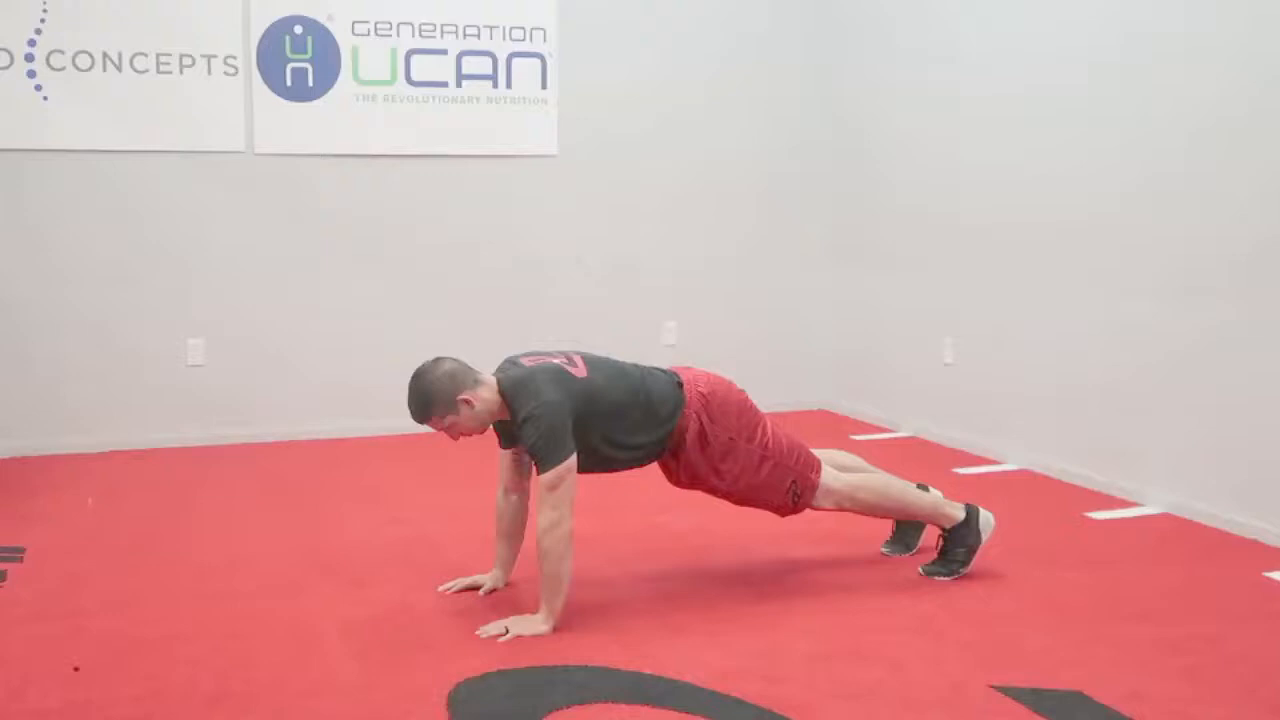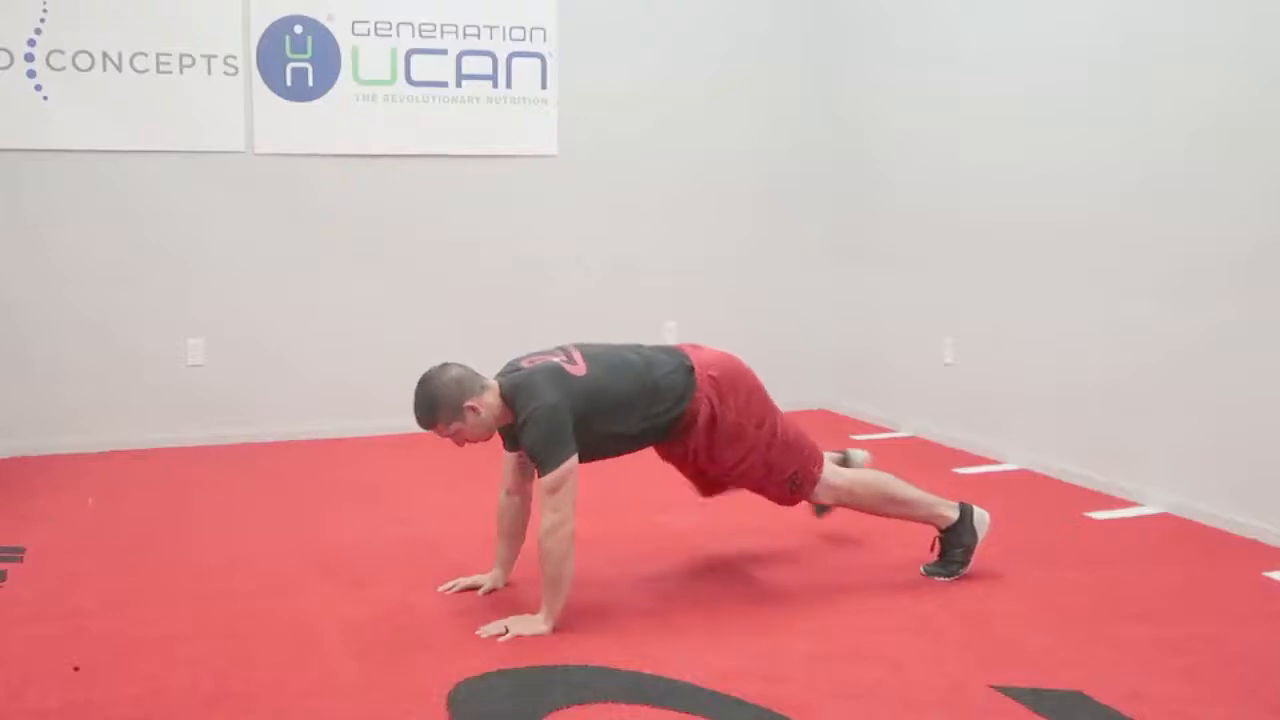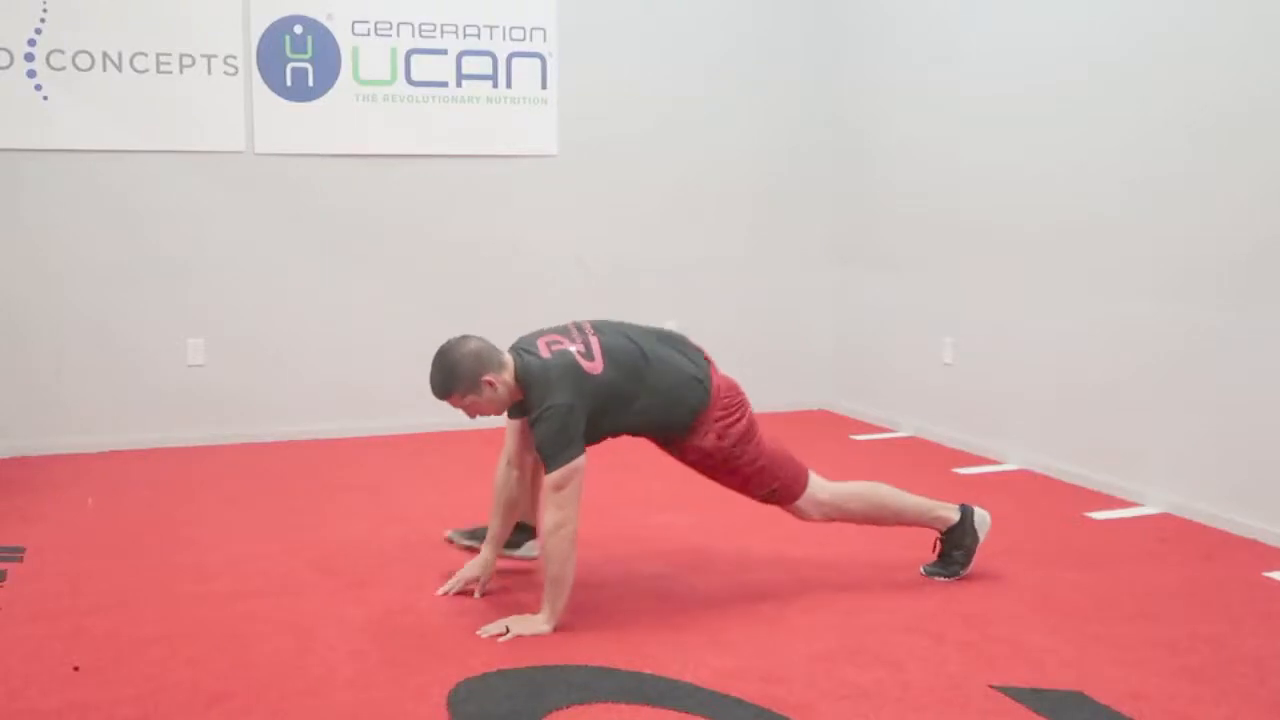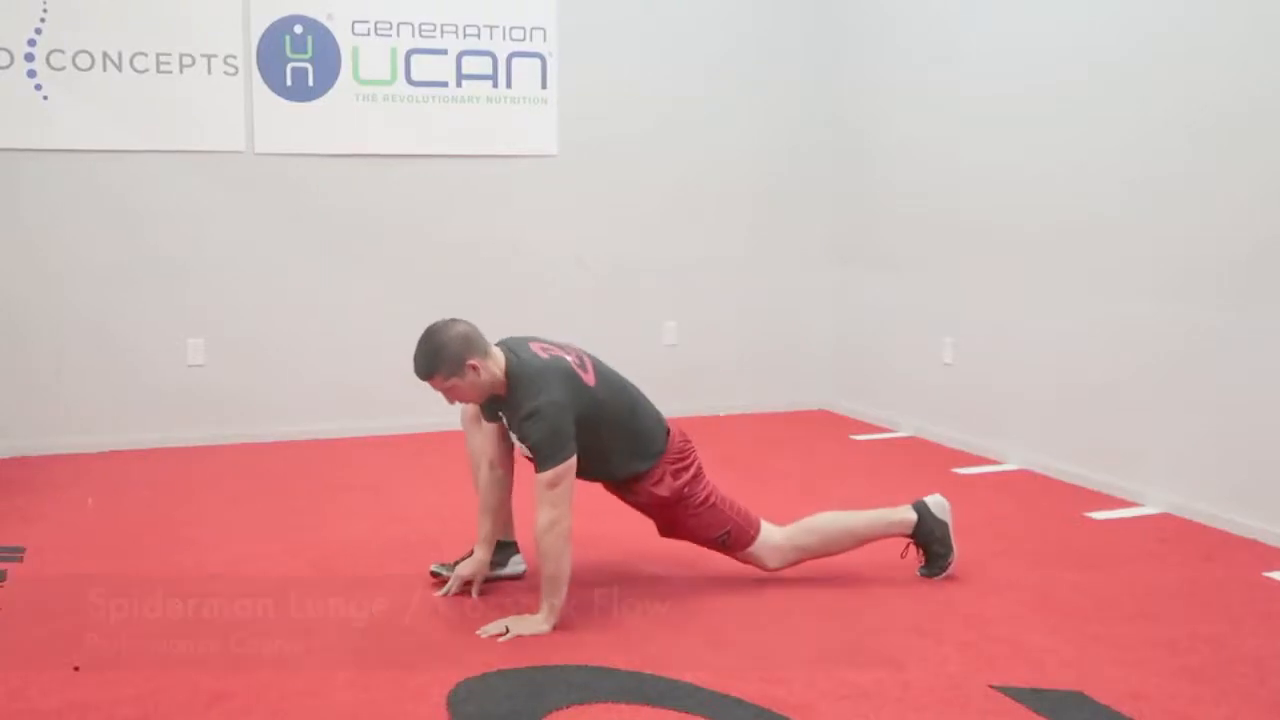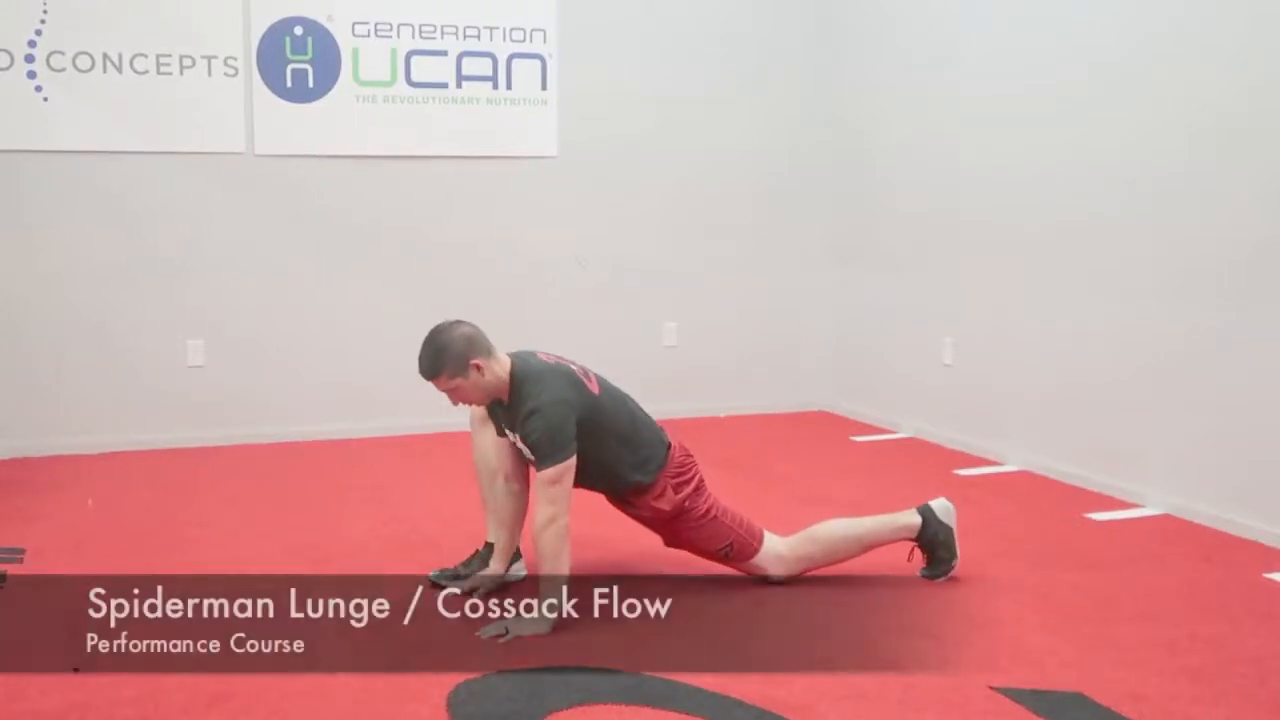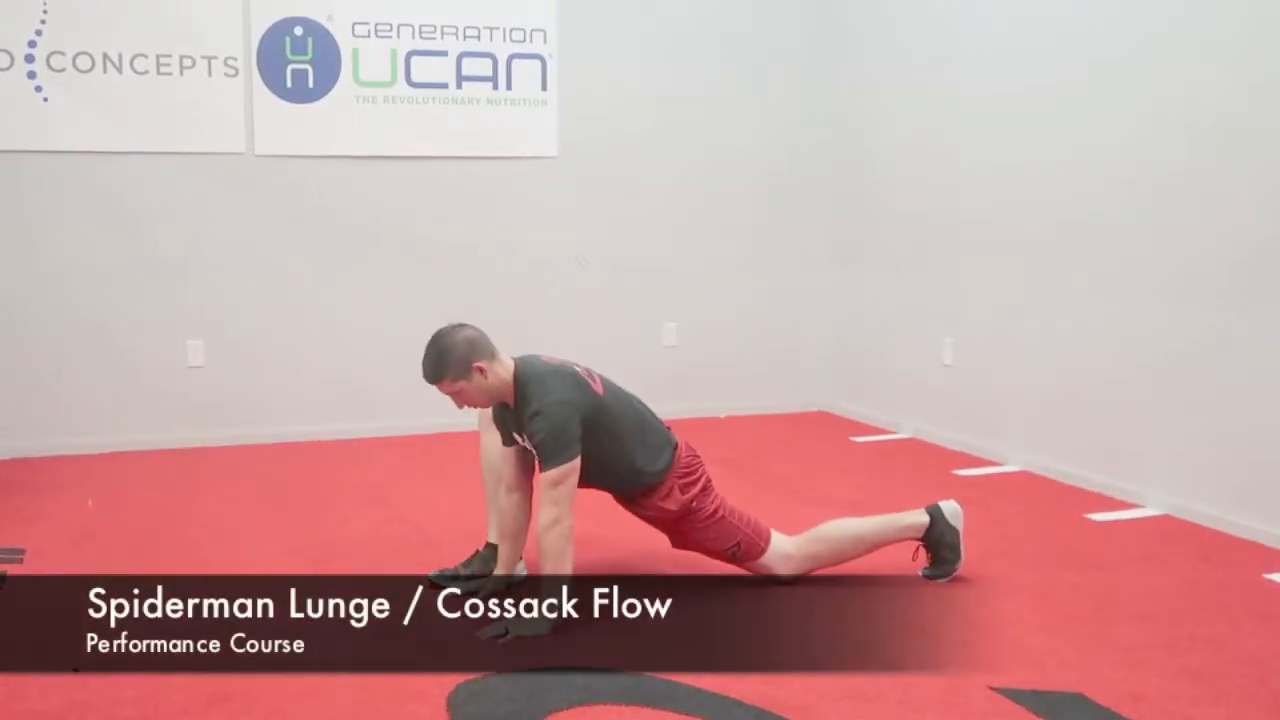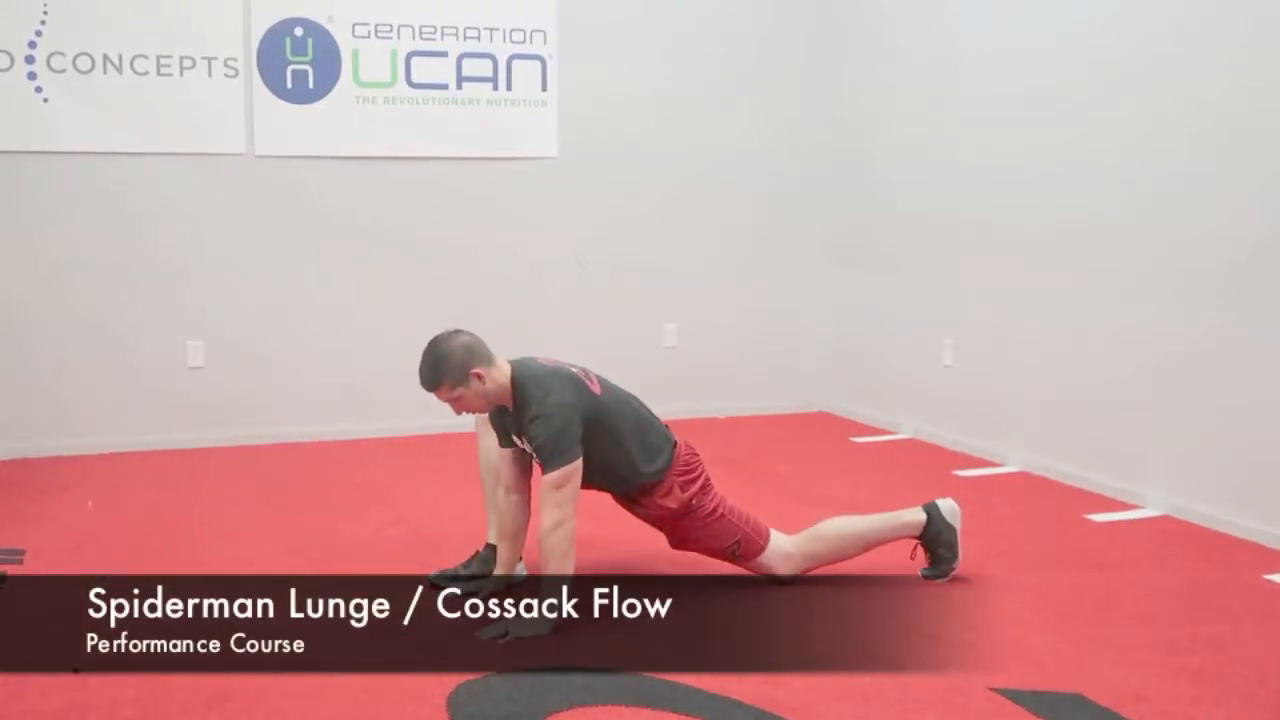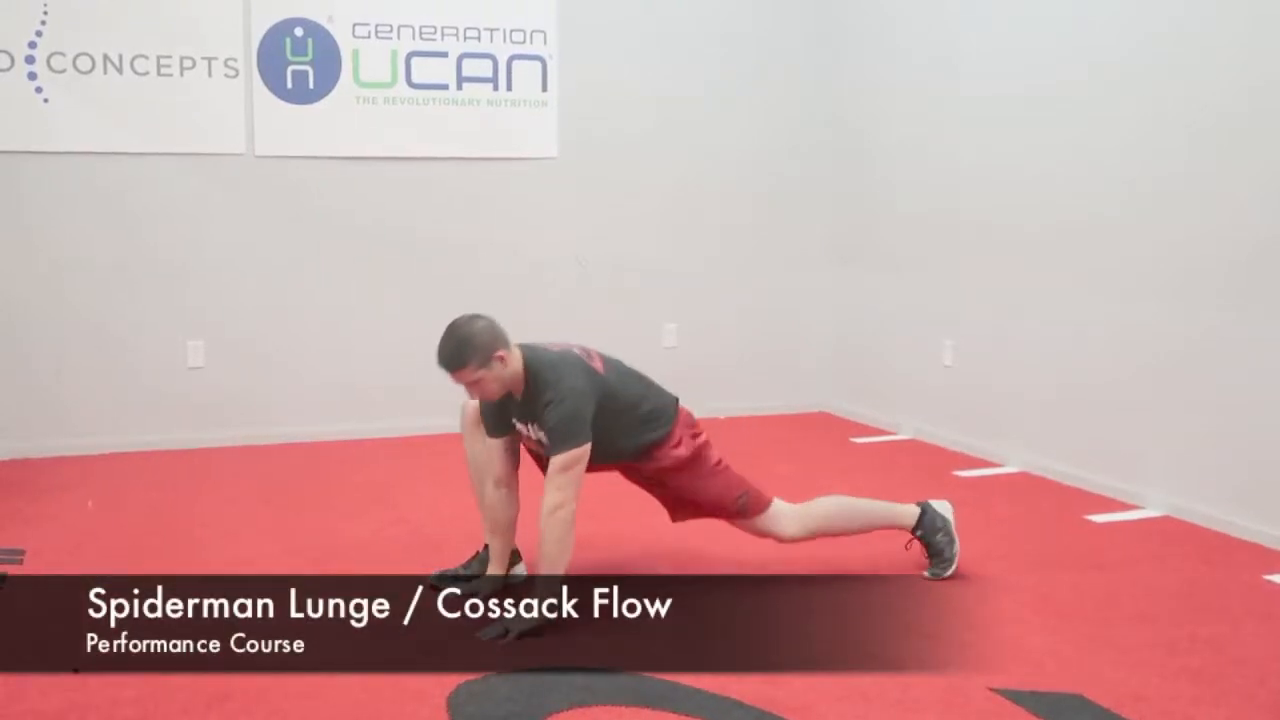
dt=0.3s
person 1, frame 1
left shoulder: (540, 408)
right shoulder: (505, 391)
left elbow: (555, 519)
right elbow: (512, 490)
left wrist: (546, 617)
right wrist: (499, 572)
left hip: (701, 420)
right hip: (679, 416)
left knee: (823, 490)
right knee: (803, 465)
left ankle: (960, 519)
right ankle: (917, 496)
person 1, frame 2
left shoulder: (540, 410)
right shoulder: (511, 392)
left elbow: (557, 521)
right elbow: (514, 491)
left wrist: (545, 618)
right wrist: (498, 571)
left hip: (711, 397)
right hip: (687, 386)
left knee: (823, 483)
right knee: (717, 483)
left ankle: (956, 518)
right ankle: (842, 460)
person 1, frame 3
left shoulder: (554, 400)
right shoulder: (517, 363)
left elbow: (562, 515)
right elbow: (515, 461)
left wrist: (547, 617)
right wrist: (488, 553)
left hip: (702, 415)
left knee: (815, 499)
left ankle: (955, 520)
right ankle: (518, 535)
person 1, frame 4
left shoulder: (543, 400)
right shoulder: (499, 364)
left elbow: (554, 515)
right elbow: (494, 463)
left wrist: (546, 617)
right wrist: (481, 551)
left hip: (657, 472)
right hip: (619, 449)
left knee: (776, 552)
right knee: (478, 422)
left ankle: (919, 517)
right ankle: (501, 552)
person 1, frame 5
left shoulder: (545, 405)
right shoulder: (502, 384)
left elbow: (553, 518)
right elbow: (512, 480)
left wrist: (545, 616)
right wrist: (498, 565)
left hip: (659, 486)
right hip: (621, 467)
left knee: (781, 561)
right knee: (484, 430)
left ankle: (924, 521)
right ankle: (495, 557)
person 1, frame 6
left shoulder: (549, 406)
right shoulder: (510, 388)
left elbow: (555, 519)
right elbow: (514, 488)
right wrist: (501, 574)
left hip: (665, 485)
right hip: (628, 467)
left knee: (789, 559)
right knee: (489, 435)
left ankle: (930, 521)
right ankle: (491, 557)
person 1, frame 7
left shoulder: (548, 406)
right shoulder: (505, 393)
left elbow: (559, 519)
right elbow: (511, 488)
right wrist: (502, 577)
left hip: (664, 482)
right hip: (628, 466)
left knee: (788, 558)
right knee: (489, 439)
left ankle: (926, 519)
right ankle: (494, 557)
person 1, frame 8
left shoulder: (562, 388)
right shoulder: (499, 389)
left elbow: (560, 503)
right elbow: (500, 482)
right wrist: (498, 573)
left hip: (662, 445)
right hip: (611, 443)
left knee: (785, 523)
right knee: (473, 424)
left ankle: (921, 517)
right ankle: (491, 557)
